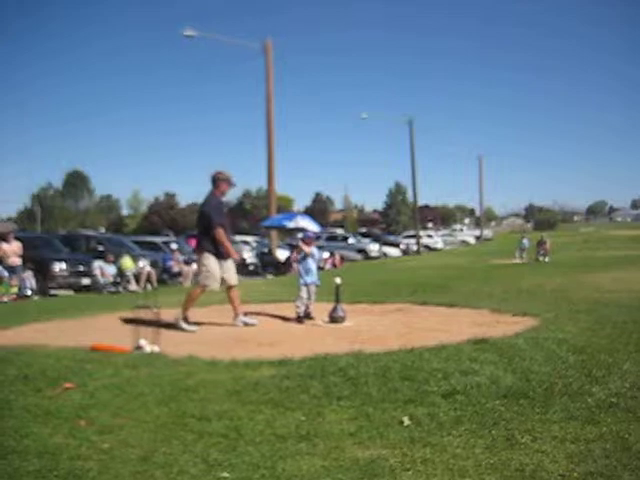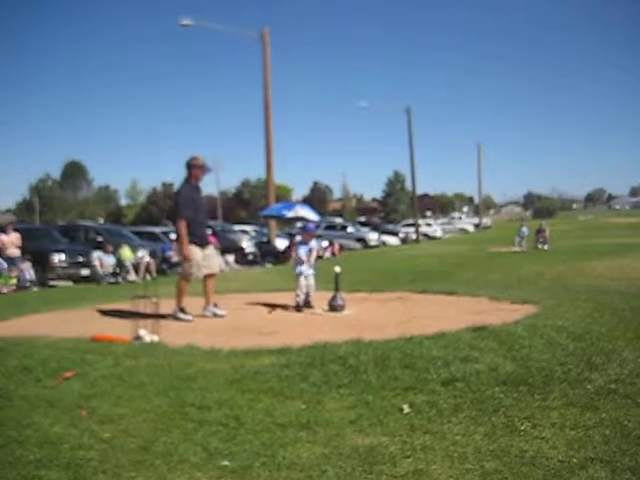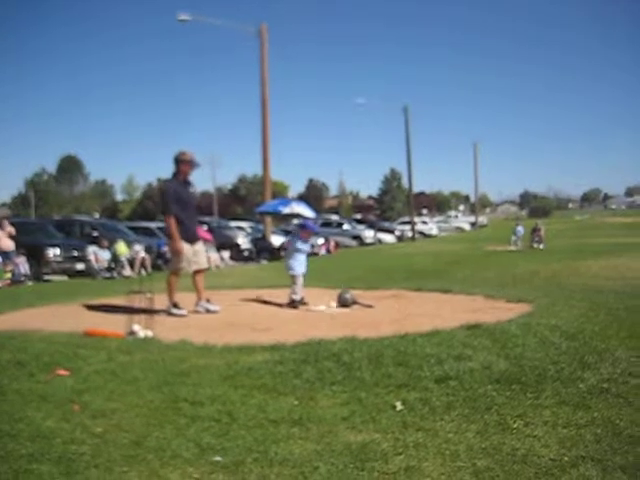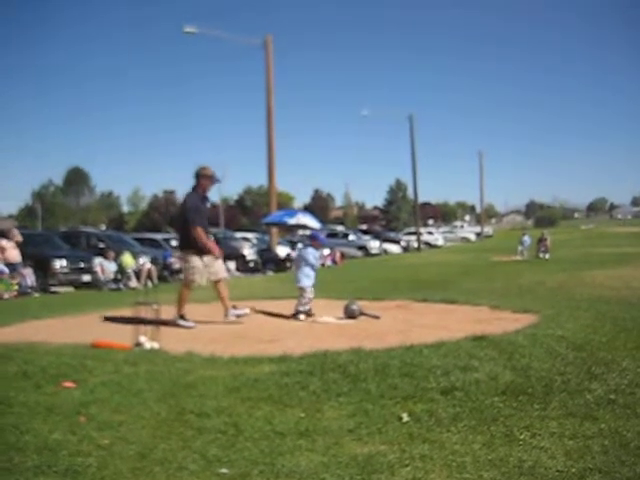
dt=0.4s
person 1, frame 1
left shoulder: (217, 203)
right shoulder: (211, 203)
right elbow: (217, 230)
left wrist: (228, 250)
right wrist: (231, 250)
left hip: (219, 251)
right hip: (208, 252)
left knee: (231, 283)
right knee: (202, 285)
left ankle: (239, 316)
right ankle: (182, 317)
person 1, frame 2
left shoulder: (196, 189)
right shoulder: (184, 192)
right elbow: (181, 221)
right wrist: (184, 245)
left hip: (203, 240)
right hip: (191, 242)
left knee: (211, 271)
right knee: (187, 275)
left ankle: (209, 306)
right ankle: (179, 308)
person 1, frame 3
left shoulder: (188, 185)
right shoulder: (170, 188)
right elbow: (169, 217)
left wrist: (197, 232)
right wrist: (177, 241)
left hip: (194, 237)
right hip: (180, 237)
left knee: (200, 268)
right knee: (176, 270)
left ankle: (201, 302)
right ankle: (172, 304)
person 1, frame 4
left shoulder: (203, 199)
right shoulder: (191, 201)
right elbow: (195, 230)
left wrist: (212, 246)
right wrist: (212, 247)
left hip: (206, 248)
right hip: (192, 250)
left knee: (220, 277)
right knee: (189, 282)
left ankle: (230, 310)
right ankle: (179, 316)
